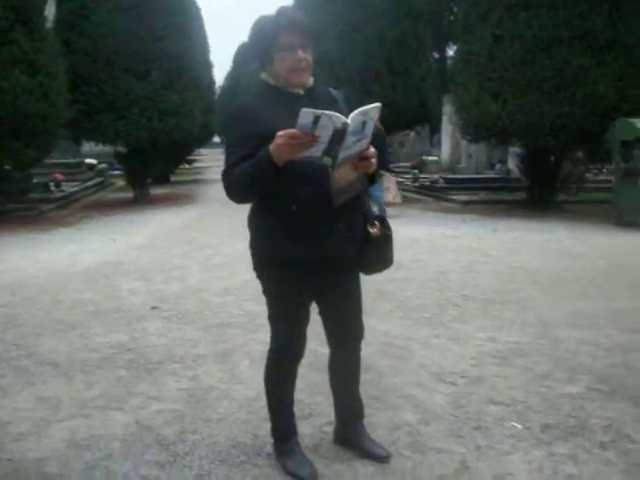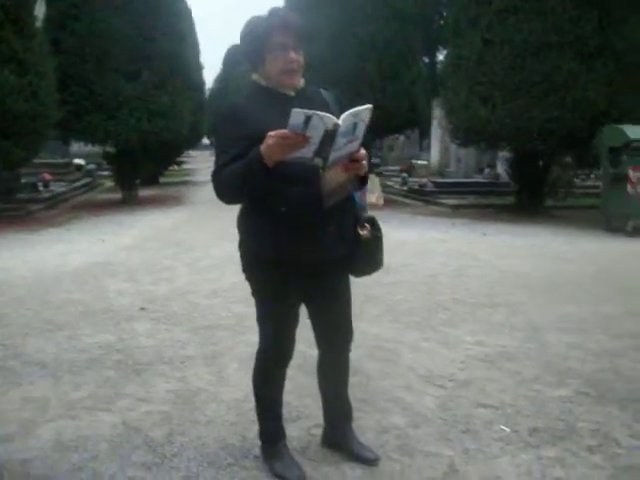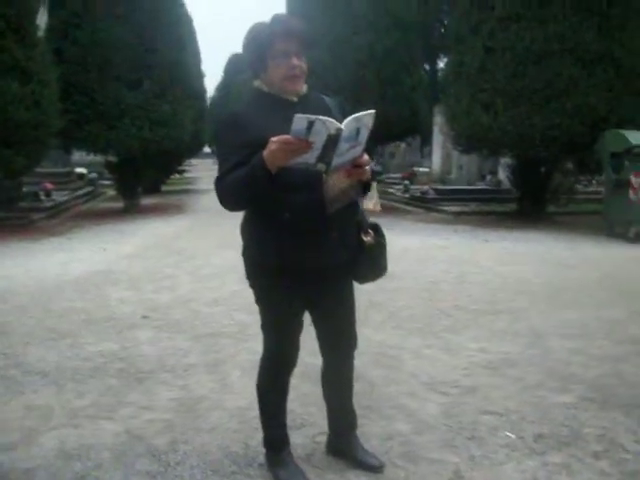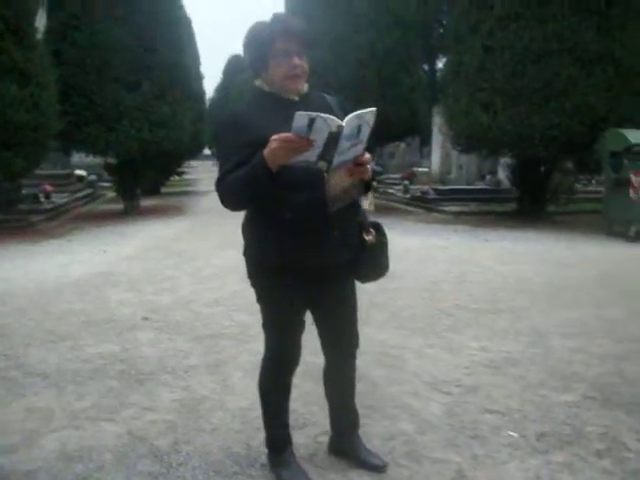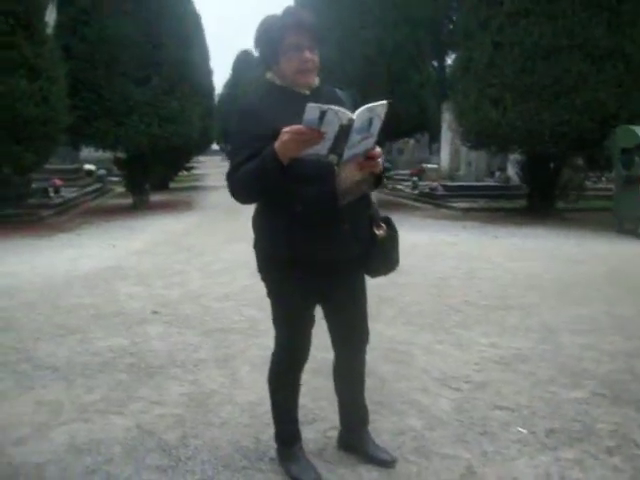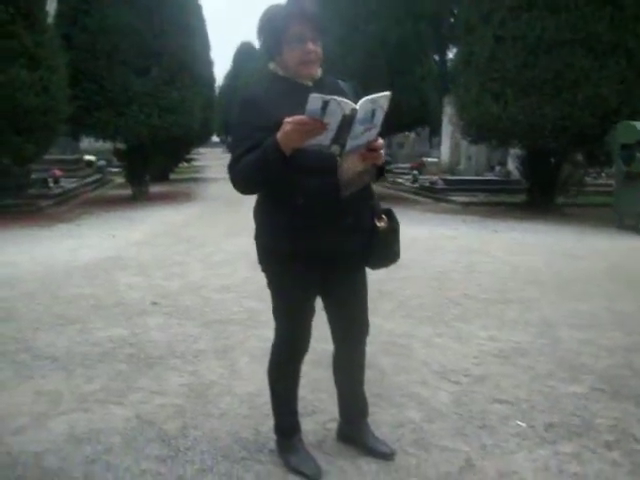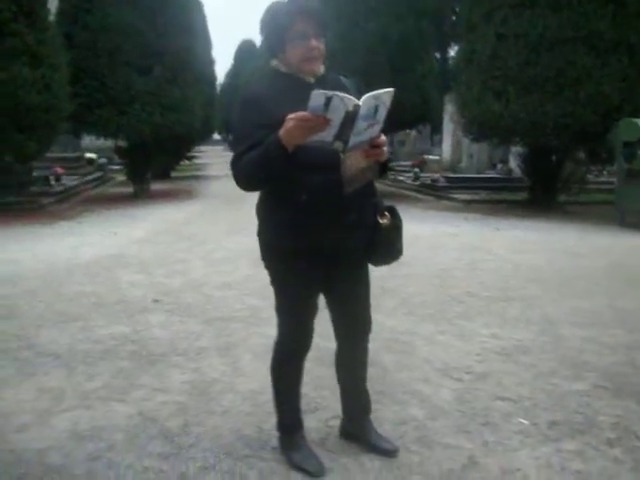
dt=0.1s
person 1, frame 1
left shoulder: (331, 99)
right shoulder: (250, 110)
left elbow: (353, 160)
right elbow: (236, 187)
left wrist: (367, 164)
right wrist: (273, 157)
left hip: (339, 246)
right hip: (285, 254)
left knee: (348, 339)
right knee: (287, 346)
left ankle: (350, 425)
right ankle: (285, 440)
person 1, frame 2
left shoulder: (322, 101)
right shoulder: (241, 110)
left elbow: (344, 163)
right elbow: (226, 187)
left wrist: (358, 165)
right wrist: (264, 157)
left hip: (329, 248)
right hip: (275, 256)
left knee: (337, 342)
right knee: (276, 347)
left ankle: (338, 428)
person 1, frame 3
left shoulder: (325, 107)
right shoulder: (243, 117)
left elbow: (349, 169)
right elbow: (229, 194)
left wrist: (360, 171)
right wrist: (267, 163)
left hip: (332, 255)
right hip: (278, 263)
left knee: (341, 349)
right knee: (280, 355)
left ankle: (342, 435)
person 1, frame 4
left shoulder: (326, 105)
right shoulder: (244, 116)
left elbow: (348, 168)
right elbow: (231, 194)
left wrist: (362, 170)
right wrist: (268, 161)
left hip: (334, 254)
right hip: (279, 261)
left knee: (343, 348)
right knee: (282, 354)
left ankle: (345, 436)
person 1, frame 5
left shoulder: (337, 99)
right shoulder: (255, 109)
left elbow: (359, 162)
right elbow: (241, 187)
left wrist: (373, 164)
right wrist: (279, 154)
left hip: (344, 248)
right hip: (290, 255)
left knee: (353, 343)
right knee: (292, 348)
left ankle: (354, 431)
person 1, frame 6
left shoulder: (339, 91)
right shoulder: (257, 99)
left elbow: (361, 153)
right elbow: (242, 177)
left wrist: (375, 155)
right wrist: (281, 145)
left hip: (346, 240)
right hip: (291, 247)
left knee: (353, 335)
right knee: (292, 340)
left ankle: (354, 423)
right ankle: (288, 437)
person 1, frame 7
left shoulder: (342, 87)
right shoulder: (260, 96)
left elbow: (364, 154)
right elbow: (245, 174)
left wrist: (378, 152)
right wrist: (284, 141)
left hip: (349, 236)
right hip: (294, 243)
left knee: (355, 331)
right knee: (294, 337)
left ankle: (357, 420)
right ankle: (290, 433)
